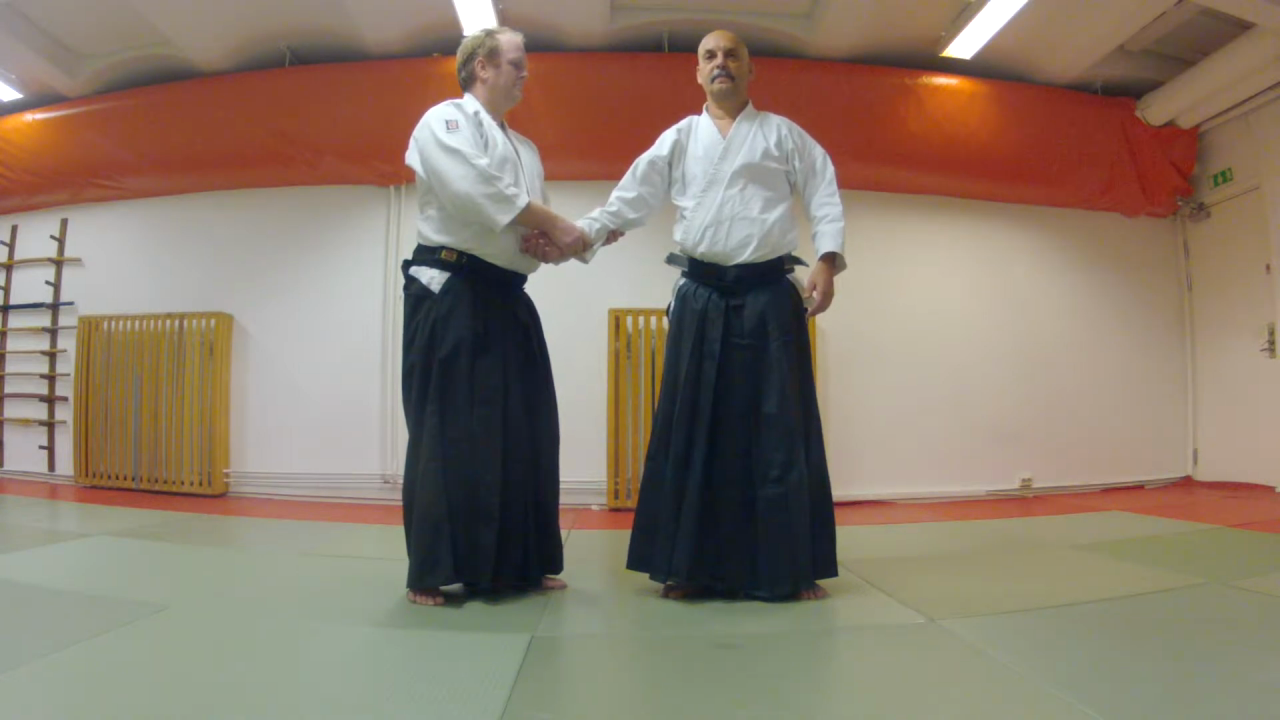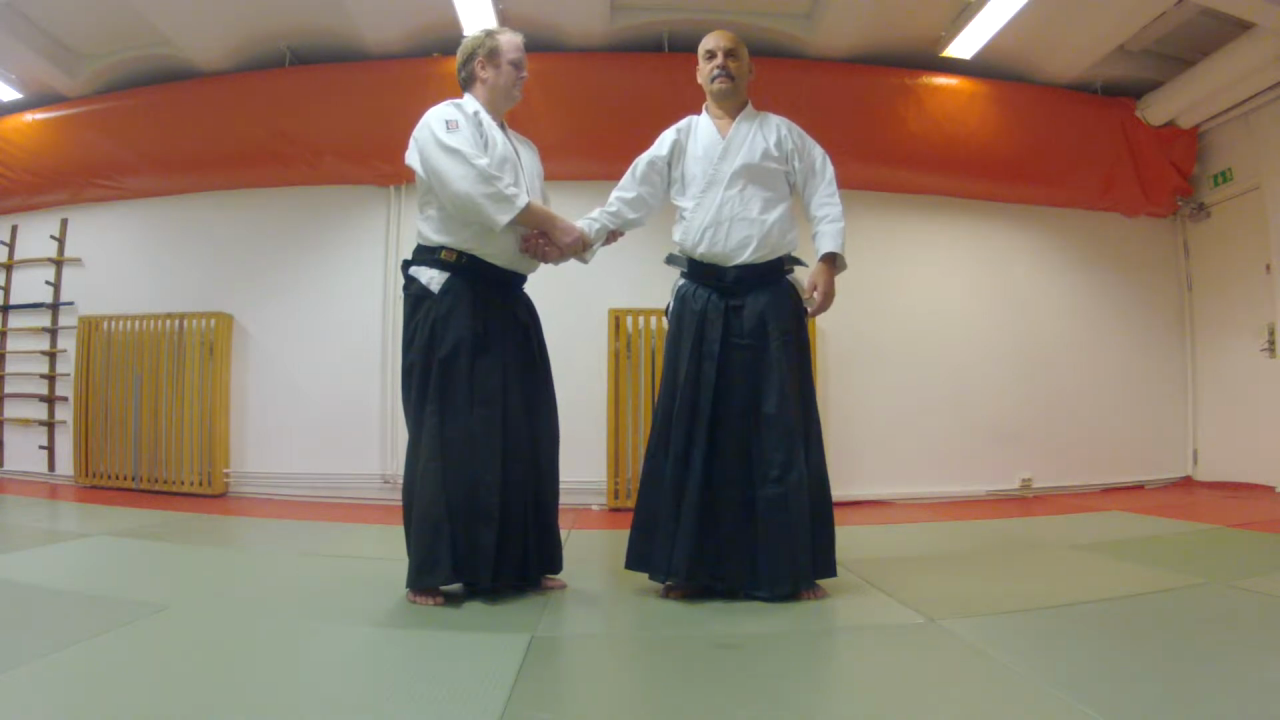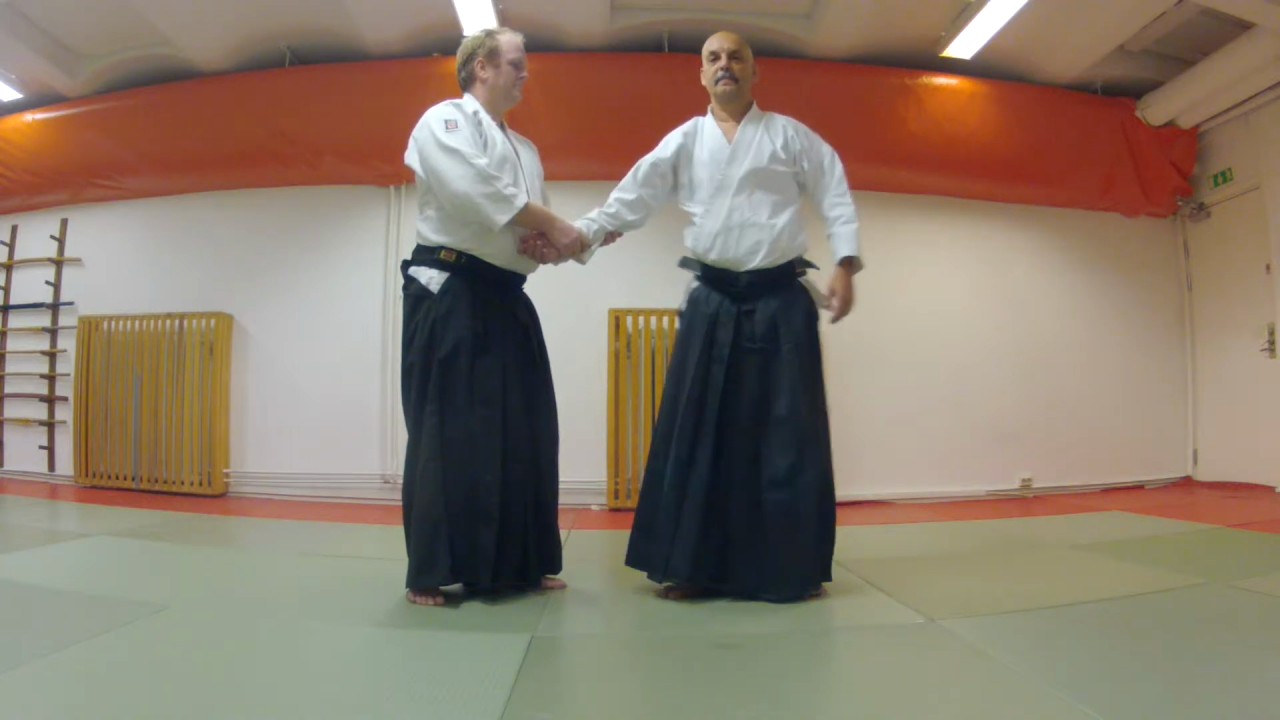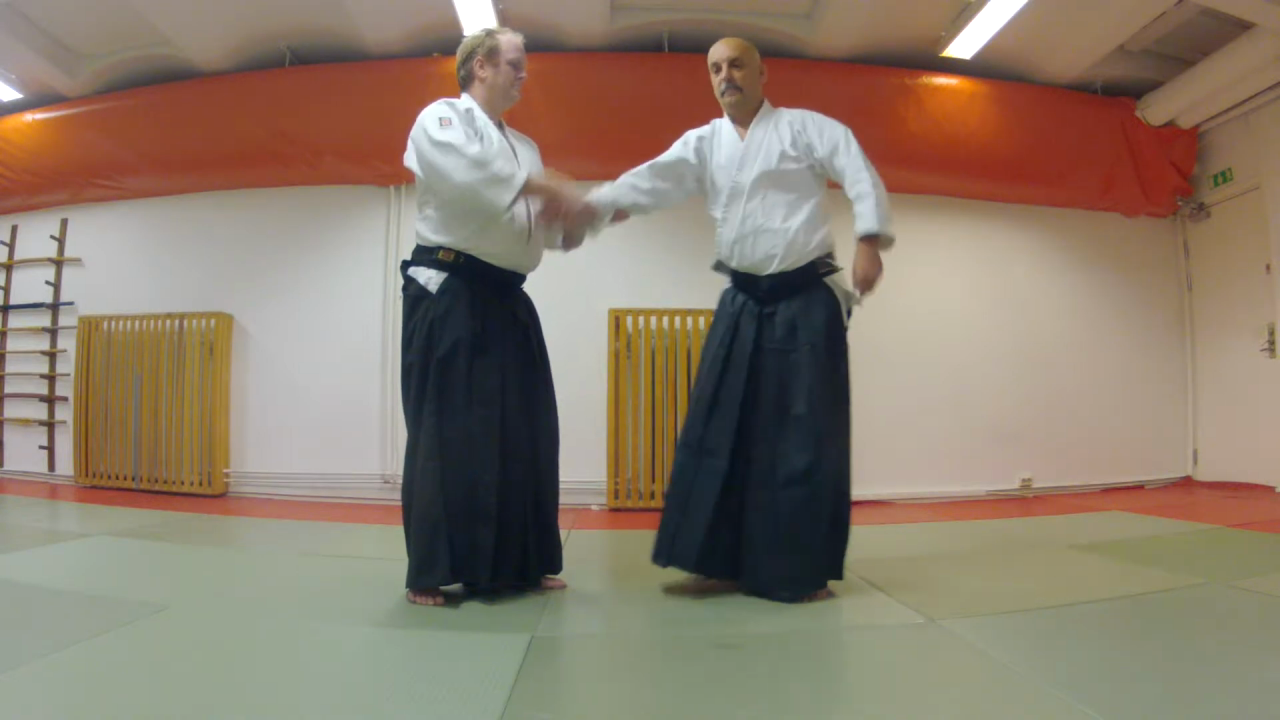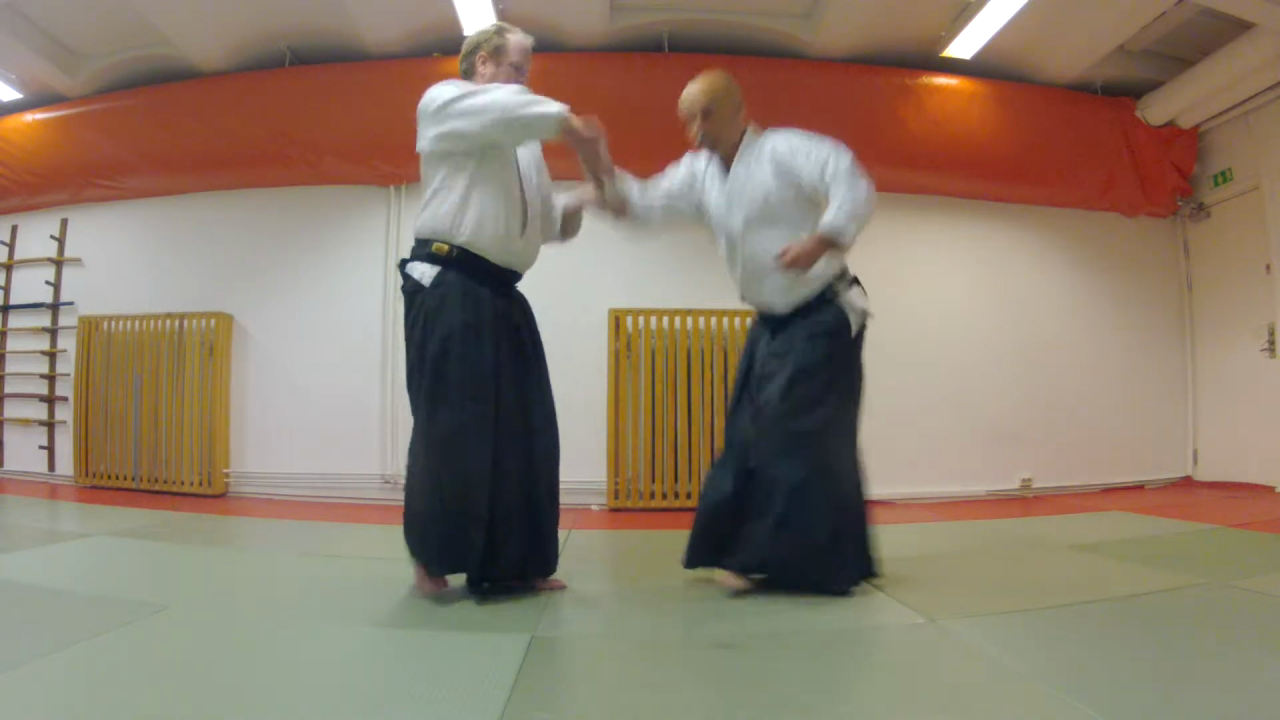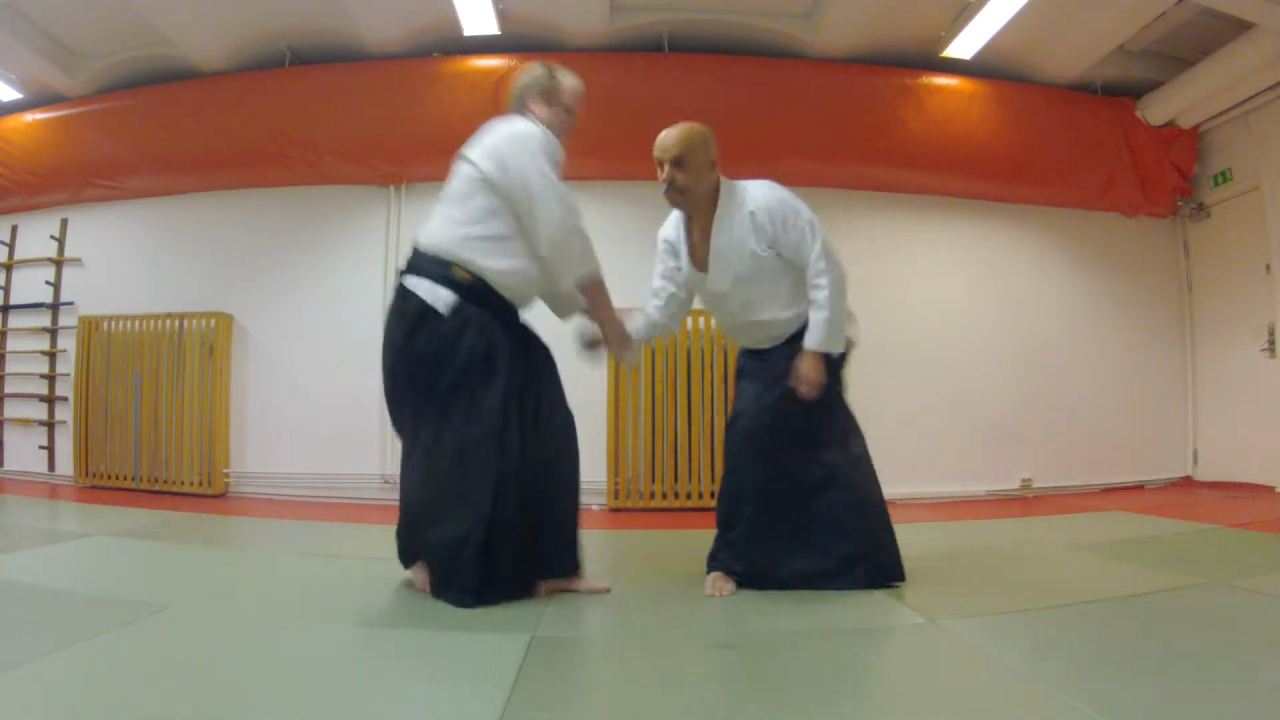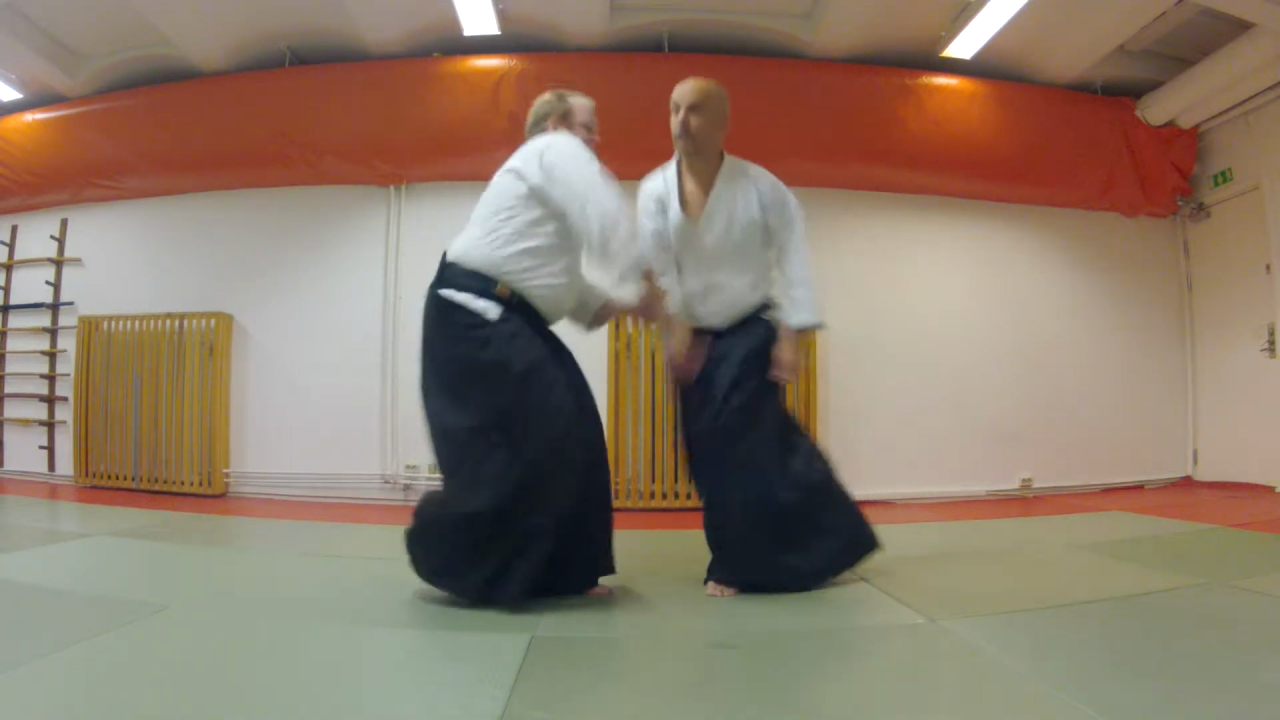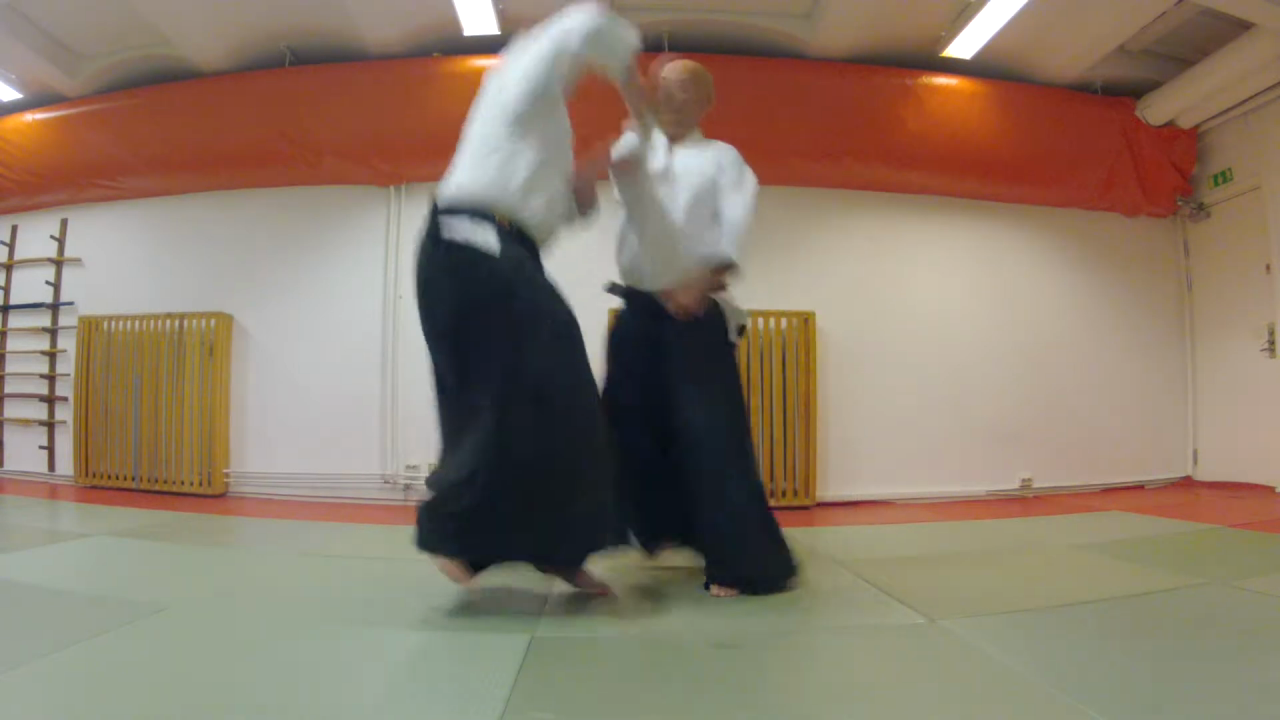
dt=0.2s
person 1, frame 1
left shoulder: (523, 148)
right shoulder: (447, 121)
left elbow: (536, 229)
right elbow: (476, 190)
left wrist: (570, 239)
right wrist: (555, 225)
left hip: (506, 299)
right hip: (451, 294)
left knee: (524, 434)
right knee: (449, 432)
left ankle: (517, 563)
right ankle: (431, 571)
person 1, frame 2
left shoulder: (523, 148)
right shoulder: (446, 120)
left elbow: (535, 227)
right elbow: (475, 190)
left wrist: (571, 238)
right wrist: (554, 225)
left hip: (505, 299)
right hip: (451, 294)
left knee: (523, 434)
right knee: (449, 432)
left ankle: (517, 563)
right ankle: (430, 571)
person 1, frame 3
left shoulder: (524, 148)
right shoulder: (446, 120)
left elbow: (533, 229)
right elbow: (475, 189)
left wrist: (564, 235)
right wrist: (551, 224)
left hip: (505, 300)
right hip: (450, 294)
left knee: (522, 434)
right knee: (449, 433)
left ankle: (517, 563)
right ankle: (430, 571)
person 1, frame 4
left shoulder: (519, 146)
right shoulder: (442, 120)
left elbow: (537, 226)
right elbow: (472, 174)
left wrist: (572, 216)
right wrist: (547, 190)
left hip: (505, 299)
right hip: (451, 295)
left knee: (525, 432)
right knee: (452, 431)
left ankle: (516, 564)
right ankle: (430, 571)
person 1, frame 5
left shoulder: (518, 142)
right shoulder: (445, 103)
left elbow: (541, 218)
right elbow: (511, 106)
left wrist: (577, 206)
right wrist: (569, 122)
left hip: (495, 294)
right hip: (445, 288)
left knee: (522, 424)
right knee: (456, 422)
left ankle: (514, 560)
right ankle: (435, 556)
person 1, frame 6
left shoulder: (524, 150)
right shoulder: (519, 138)
left elbow: (543, 262)
right elbow: (559, 236)
left wrist: (585, 309)
right wrist: (603, 309)
left hip: (478, 313)
right hip: (438, 308)
left knee: (539, 427)
right knee: (459, 439)
left ankle: (544, 565)
right ankle: (432, 556)
person 1, frame 7
left shoulder: (546, 176)
right shoulder: (561, 156)
left elbow: (559, 282)
right elbow: (607, 219)
left wrist: (609, 305)
right wrist: (644, 292)
left hip: (499, 322)
right hip: (474, 320)
left knee: (563, 431)
right knee: (529, 439)
left ankle: (554, 570)
right ankle: (440, 551)
person 1, frame 8
left shoulder: (533, 118)
right shoulder: (525, 74)
left elbow: (549, 204)
left wrist: (585, 184)
right wrist: (633, 80)
left hip: (488, 259)
right hip: (475, 257)
left knee: (533, 392)
right knee: (533, 390)
left ankle: (556, 551)
right ankle: (459, 533)
person 2, frame 1
left shoulder: (783, 134)
right shoulder: (678, 140)
left elbow: (824, 196)
right elbow: (629, 200)
left wrist: (827, 262)
left hip: (770, 295)
right hip: (700, 297)
left knee: (780, 429)
right knee: (693, 428)
left ankle: (792, 567)
right ankle: (691, 565)
person 2, frame 2
left shoulder: (782, 134)
right shoulder: (677, 139)
left elbow: (823, 195)
right elbow: (629, 199)
left wrist: (827, 262)
left hip: (769, 295)
right hip: (701, 297)
left knee: (779, 429)
right knee: (690, 429)
left ankle: (790, 567)
right ankle: (692, 565)
person 2, frame 3
left shoulder: (790, 135)
right shoulder: (685, 141)
left elbow: (835, 194)
right elbow: (631, 197)
left wrist: (846, 265)
right wrist: (577, 234)
left hip: (781, 298)
right hip: (713, 299)
left knee: (789, 432)
right knee: (696, 430)
left ankle: (795, 569)
right ankle: (693, 565)
person 2, frame 4
left shoulder: (804, 126)
right shoulder: (702, 142)
left elbow: (859, 173)
right elbow: (650, 183)
left wrist: (868, 241)
right wrist: (594, 206)
left hip: (806, 296)
right hip: (743, 300)
left knee: (806, 429)
right knee: (717, 426)
left ankle: (802, 567)
right ankle: (719, 559)
person 2, frame 5
left shoulder: (787, 149)
right shoulder: (694, 170)
left elbow: (854, 186)
right elbow: (647, 202)
left wrist: (824, 239)
right wrist: (603, 171)
left hip: (823, 318)
right hip: (772, 323)
left knee: (787, 431)
right knee: (754, 435)
left ankle: (782, 556)
person 2, frame 6
left shoulder: (766, 205)
right shoulder: (672, 235)
left elbow: (824, 274)
right elbow: (664, 310)
left wrist: (815, 354)
left hip: (807, 345)
right hip: (760, 351)
left knee: (755, 443)
right knee: (821, 454)
left ankle: (737, 561)
right ankle: (854, 562)
person 2, frame 7
left shoulder: (759, 186)
right shoulder: (655, 187)
left elbow: (794, 259)
right elbow: (657, 265)
left wrist: (792, 333)
right wrist: (677, 328)
left hip: (748, 338)
right hip: (694, 339)
left knee: (734, 445)
left ankle: (744, 566)
person 2, frame 8
left shoulder: (722, 158)
right shoulder: (637, 147)
left elbow: (737, 225)
right elbow: (623, 163)
left wrist: (704, 275)
left hip: (695, 313)
right hip: (637, 314)
left knee: (711, 437)
right knee: (630, 432)
left ankle: (749, 564)
right ankle: (667, 530)
